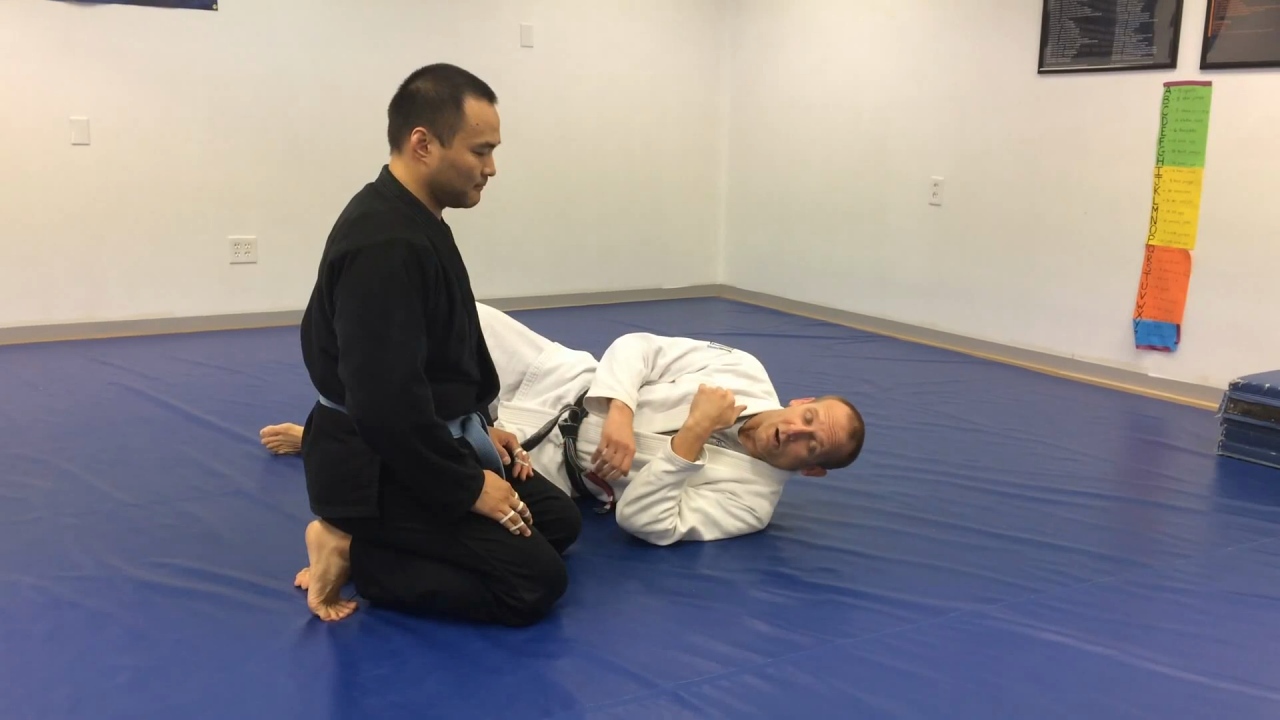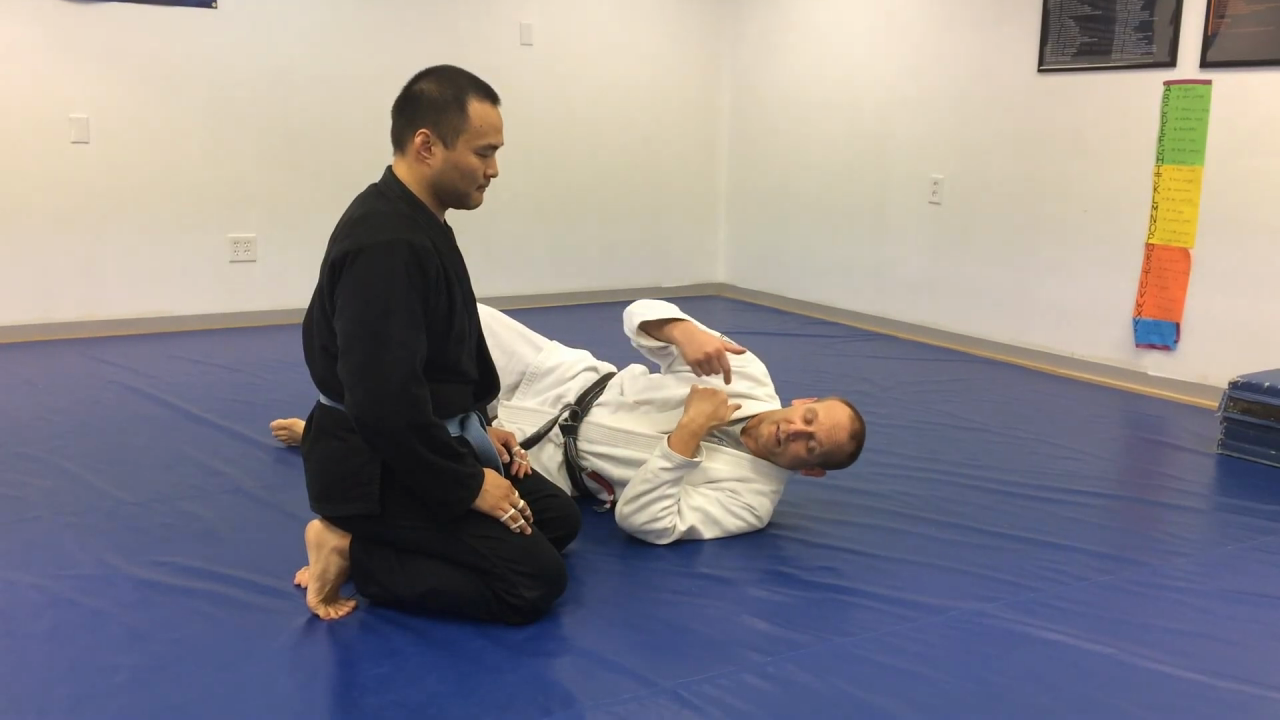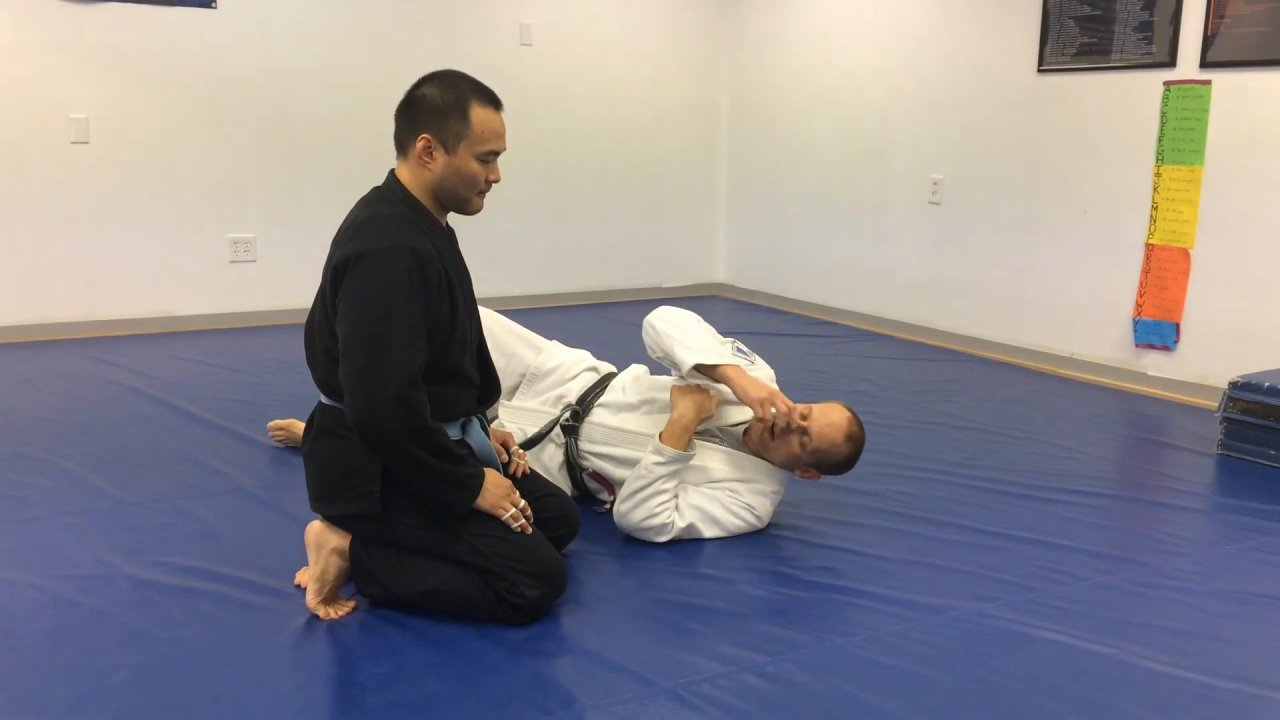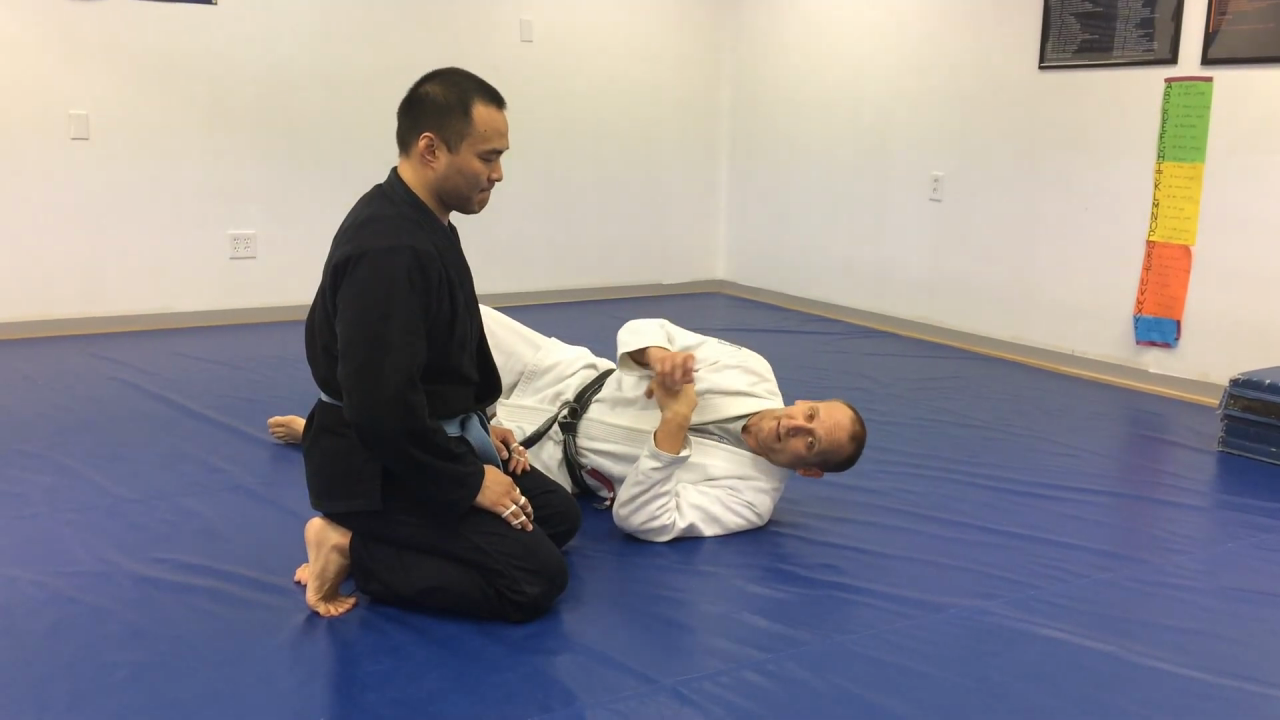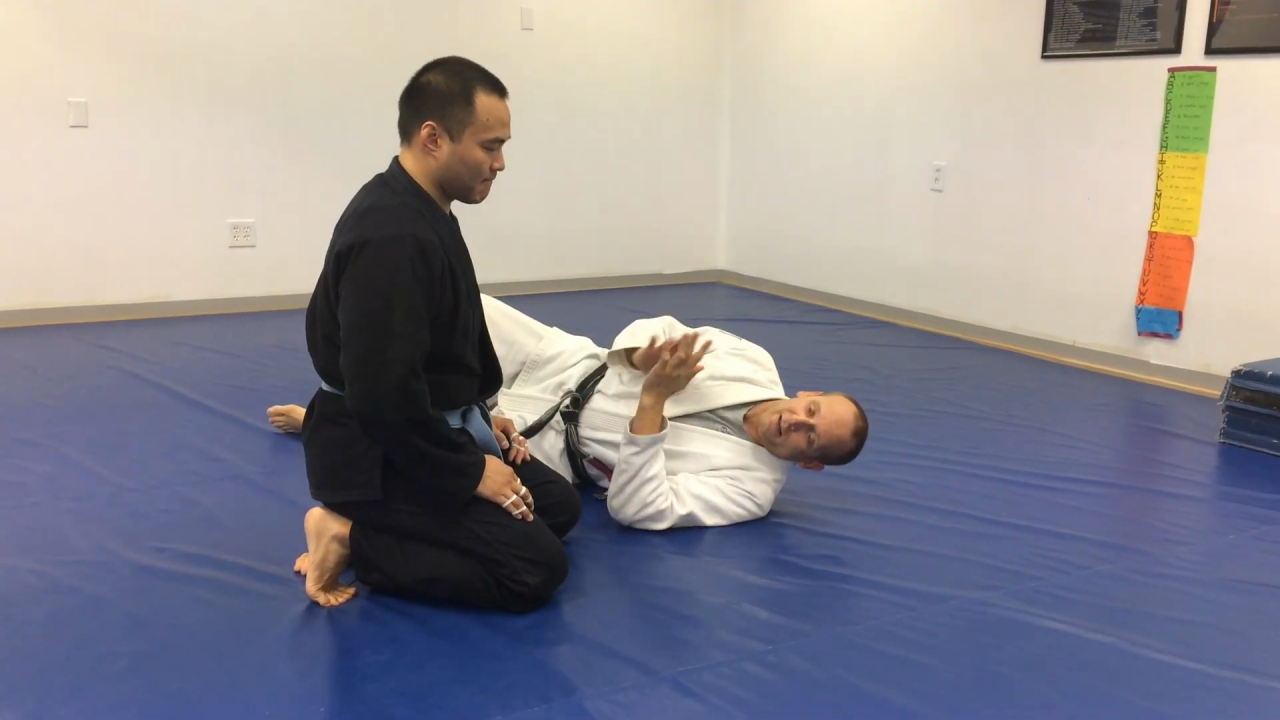
dt=1s
person 1, frame 1
left shoulder: (751, 499)
right shoulder: (745, 372)
left elbow: (643, 518)
right elbow: (639, 348)
left wrist: (695, 434)
right wrist: (620, 412)
left hip: (552, 461)
right hip: (572, 383)
person 1, frame 2
left shoulder: (752, 498)
right shoulder: (749, 376)
left elbow: (642, 519)
right elbow: (641, 314)
left wrist: (692, 432)
right wrist: (686, 331)
left hip: (551, 459)
right hip: (575, 381)
person 1, frame 3
left shoulder: (751, 499)
right shoulder: (757, 375)
left elbow: (640, 518)
right elbow: (663, 323)
left wrist: (683, 426)
right wrist: (735, 378)
left hip: (554, 457)
right hip: (578, 379)
person 1, frame 4
left shoulder: (751, 495)
right shoulder: (752, 373)
left elbow: (641, 518)
right elbow: (637, 332)
left wrist: (674, 424)
right wrist: (660, 353)
left hip: (553, 455)
right hip: (574, 375)
person 1, frame 5
left shoulder: (751, 487)
right shoulder: (754, 362)
left elbow: (634, 508)
right elbow: (656, 328)
left wrist: (652, 402)
right wrist: (647, 355)
left hip: (553, 444)
right hip: (578, 366)
person 2, frame 1
left shoulder: (412, 221)
right shoulder: (384, 245)
right elbow: (386, 404)
left wrist: (479, 431)
right wrist: (467, 487)
left hip: (424, 441)
right hip: (377, 465)
left knee: (557, 521)
right knee: (534, 581)
left ankle: (369, 542)
right ankle: (351, 552)
person 2, frame 2
left shoulder: (416, 222)
right shoulder: (385, 246)
right elbow: (384, 403)
left wrist: (476, 429)
right wrist: (467, 485)
left hip: (423, 442)
right hip: (376, 465)
left knee: (557, 520)
right knee: (534, 581)
left ankle: (377, 541)
right ankle: (352, 551)
person 2, frame 3
left shoulder: (418, 224)
right shoulder: (386, 250)
right elbow: (383, 406)
left wrist: (475, 432)
right wrist: (468, 484)
left hip: (428, 442)
right hip: (377, 465)
left knee: (558, 519)
right knee: (534, 580)
left ankle: (374, 539)
right ankle: (352, 552)
person 2, frame 4
left shoulder: (422, 222)
right shoulder: (387, 250)
right elbow: (381, 406)
left wrist: (476, 430)
right wrist: (468, 481)
left hip: (430, 440)
right hip: (377, 462)
left knee: (557, 516)
right knee: (535, 578)
left ankle: (376, 537)
right ankle: (353, 549)
person 2, frame 5
left shoulder: (422, 211)
right shoulder: (390, 238)
right elbow: (383, 395)
left wrist: (477, 420)
right wrist: (468, 471)
left hip: (429, 429)
right hip: (377, 452)
left knee: (558, 507)
right knee: (535, 568)
left ankle: (375, 527)
right ankle: (353, 540)
